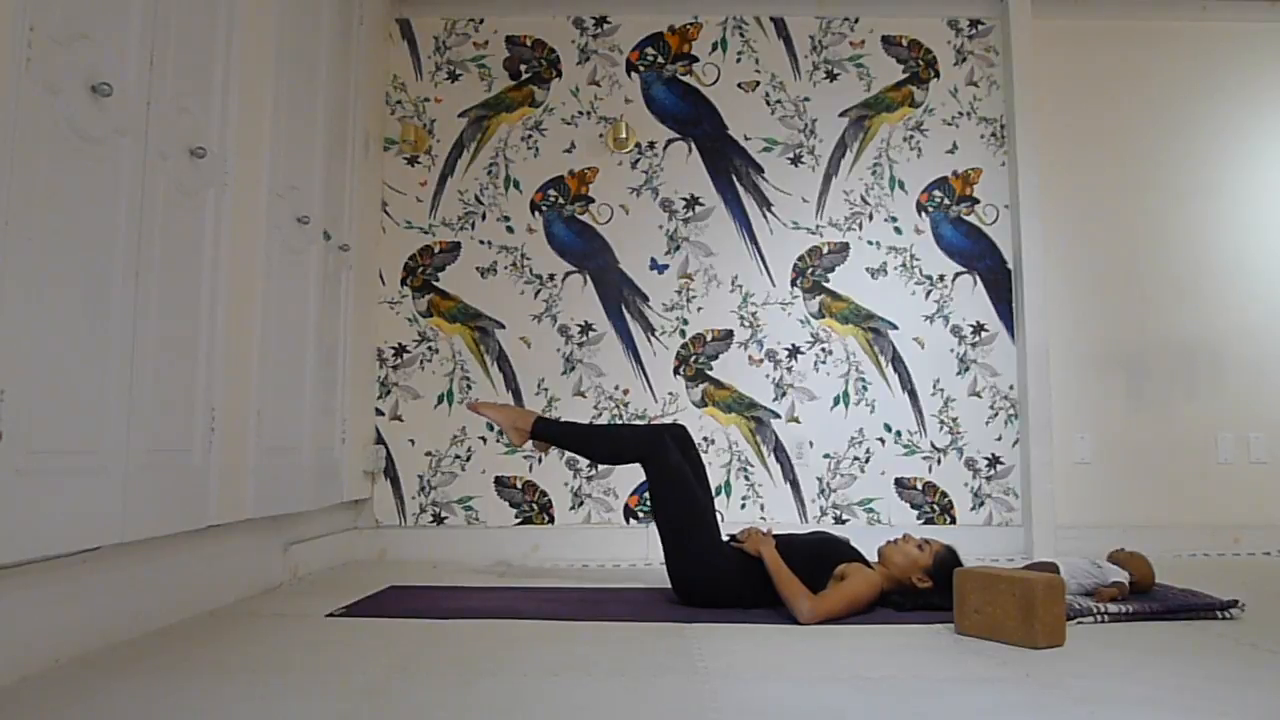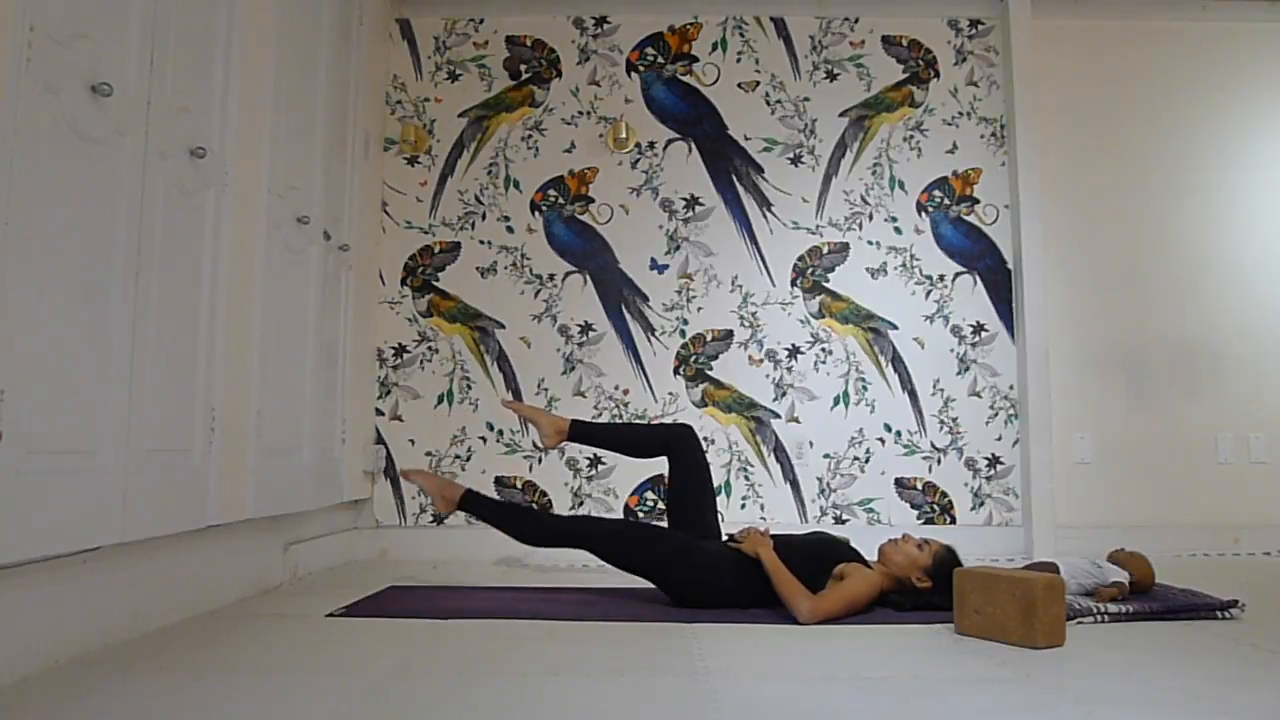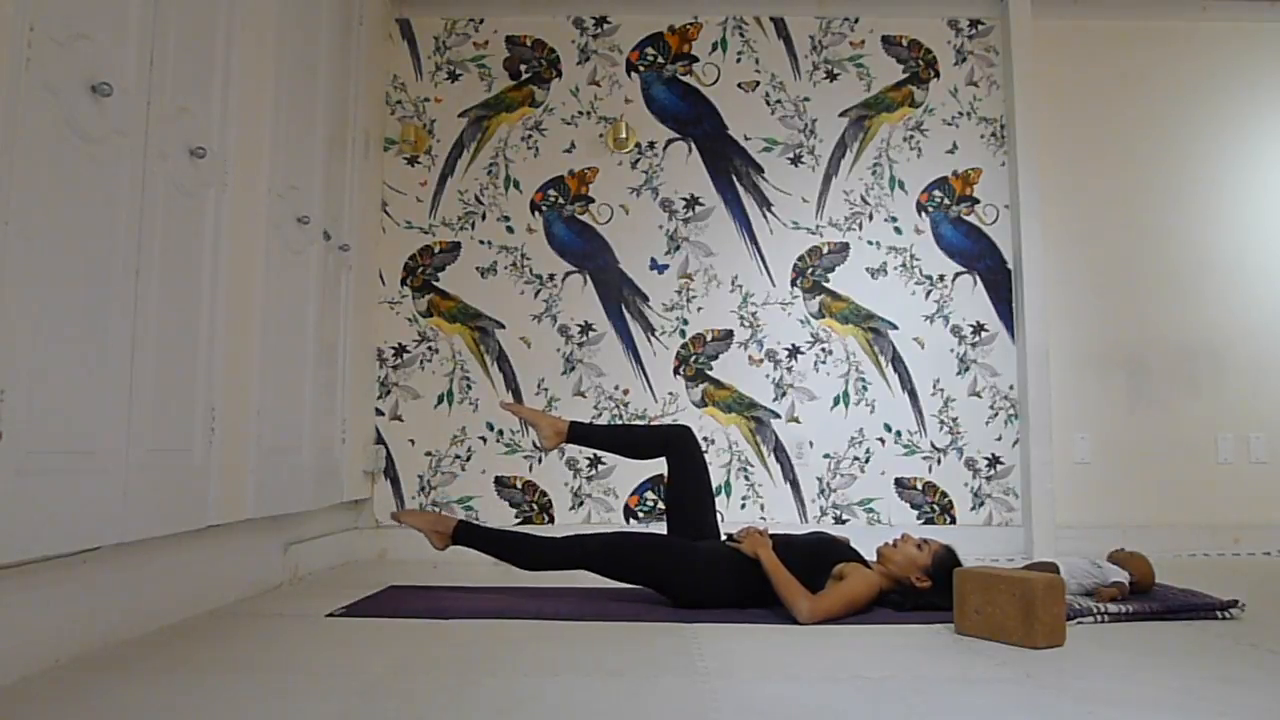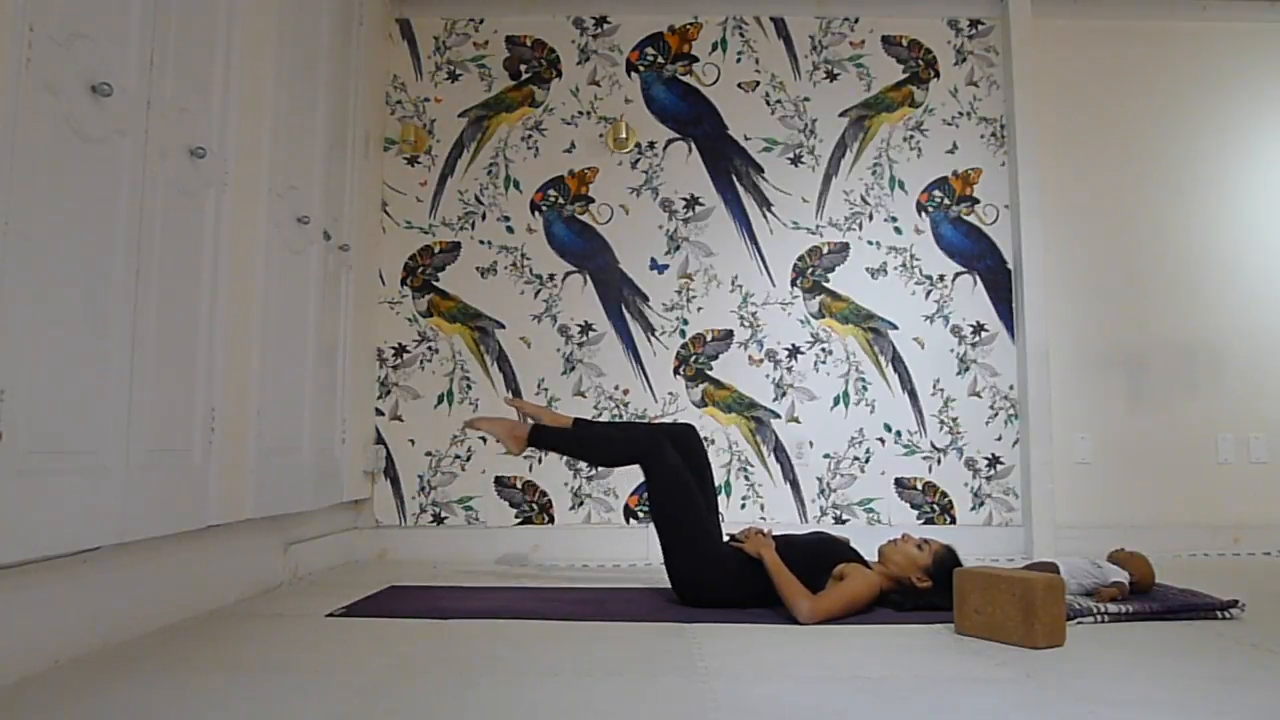
dt=1s
person 1, frame 1
left shoulder: (868, 585)
right shoulder: (862, 568)
left elbow: (808, 609)
left wrist: (766, 550)
right wrist: (761, 539)
left hip: (713, 577)
right hip: (720, 561)
left knee: (653, 448)
right knee: (674, 437)
left ankle: (533, 428)
right ankle: (544, 428)
person 1, frame 2
left shoulder: (867, 585)
right shoulder: (857, 565)
left elbow: (808, 609)
left wrist: (763, 552)
right wrist: (758, 540)
left hip: (711, 579)
right hip: (714, 555)
left knee: (581, 528)
right knee: (680, 438)
left ankle: (461, 499)
right ankle: (564, 429)
person 1, frame 3
left shoulder: (866, 585)
right shoulder: (856, 564)
left elbow: (807, 609)
left wrist: (762, 553)
right wrist: (761, 538)
left hip: (709, 579)
right hip: (713, 552)
left knee: (577, 549)
right knee: (678, 439)
left ankle: (455, 531)
right ankle: (563, 431)
person 1, frame 4
left shoulder: (866, 586)
right shoulder: (859, 567)
left elbow: (807, 609)
left wrist: (766, 552)
right wrist: (762, 540)
left hip: (711, 576)
right hip: (720, 560)
left knee: (651, 447)
right knee: (682, 436)
left ankle: (530, 436)
right ankle: (566, 427)
